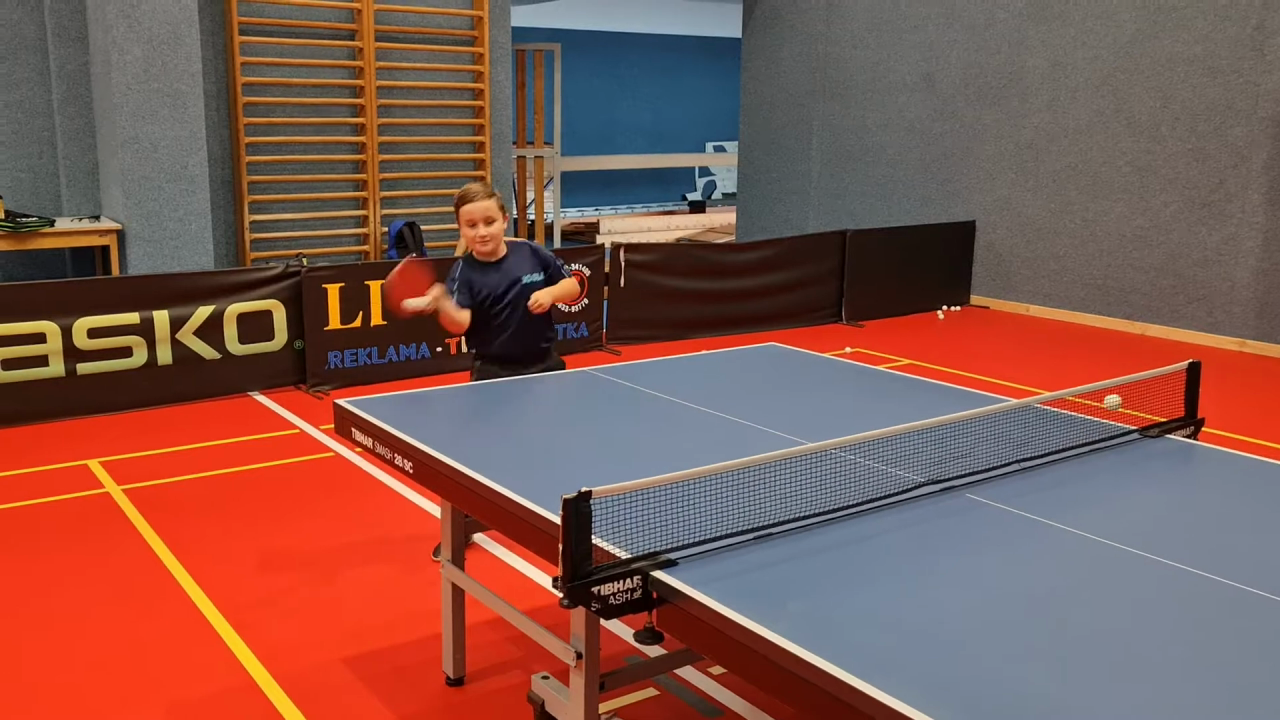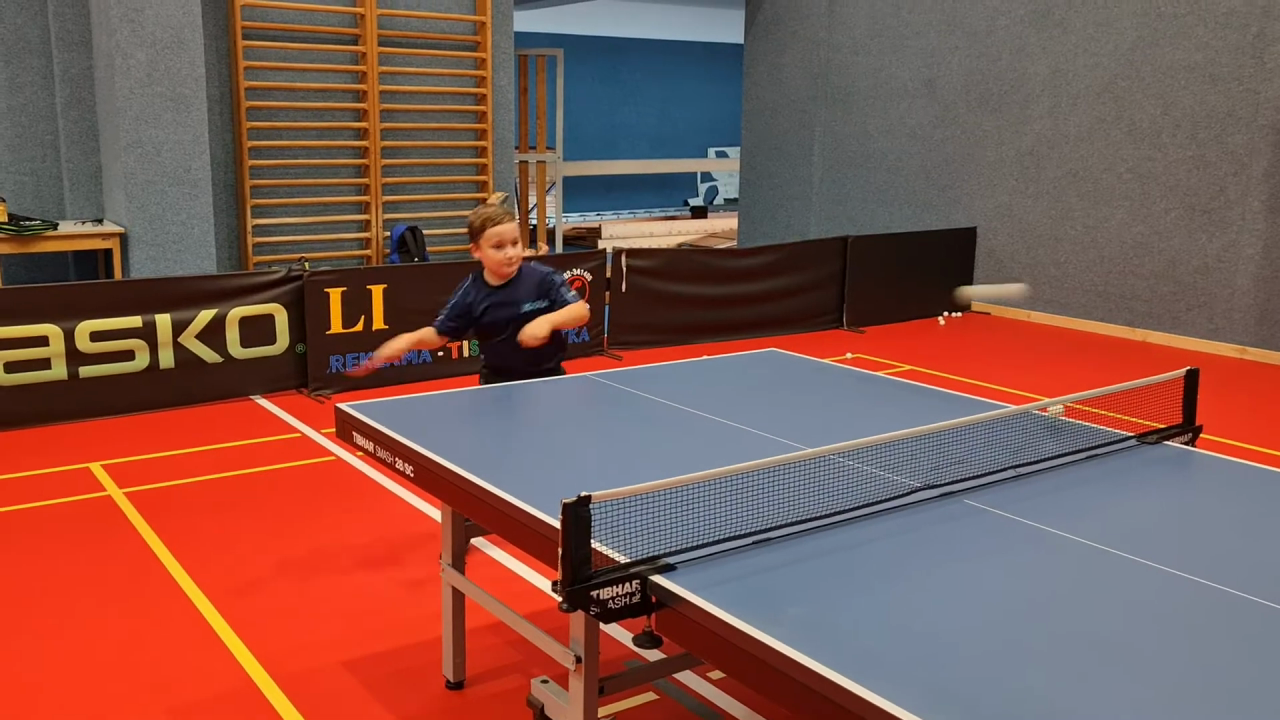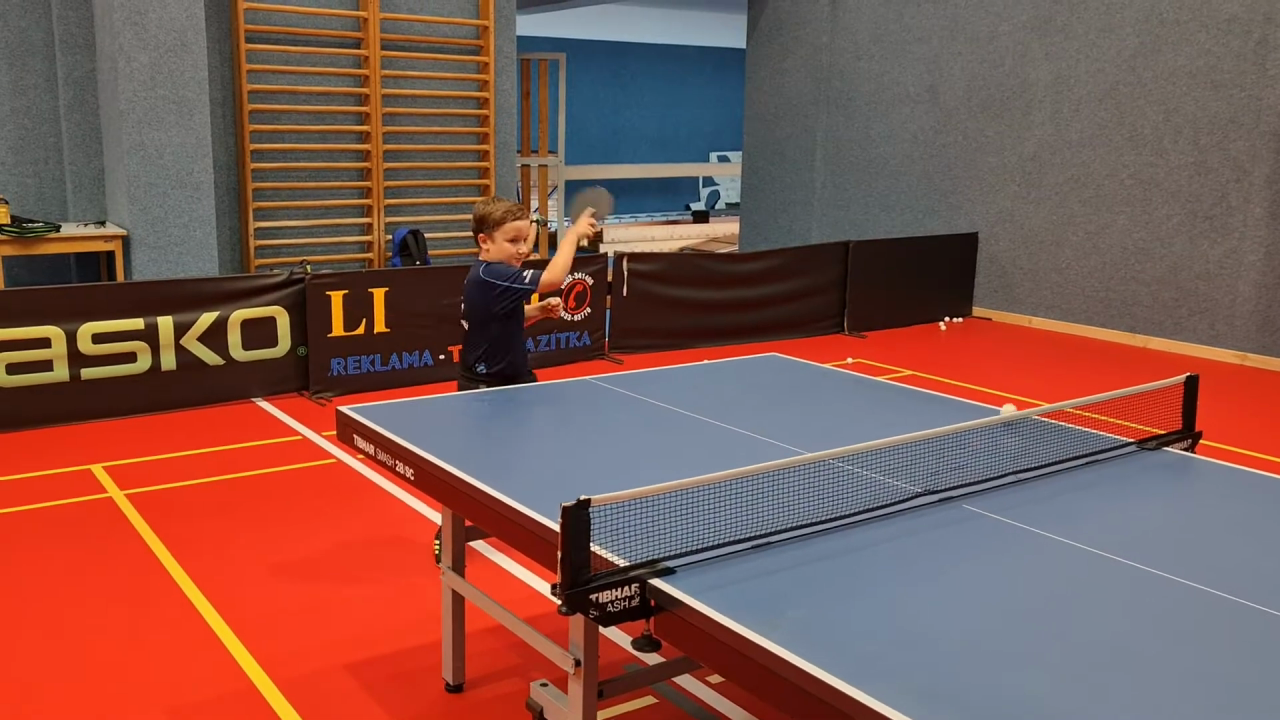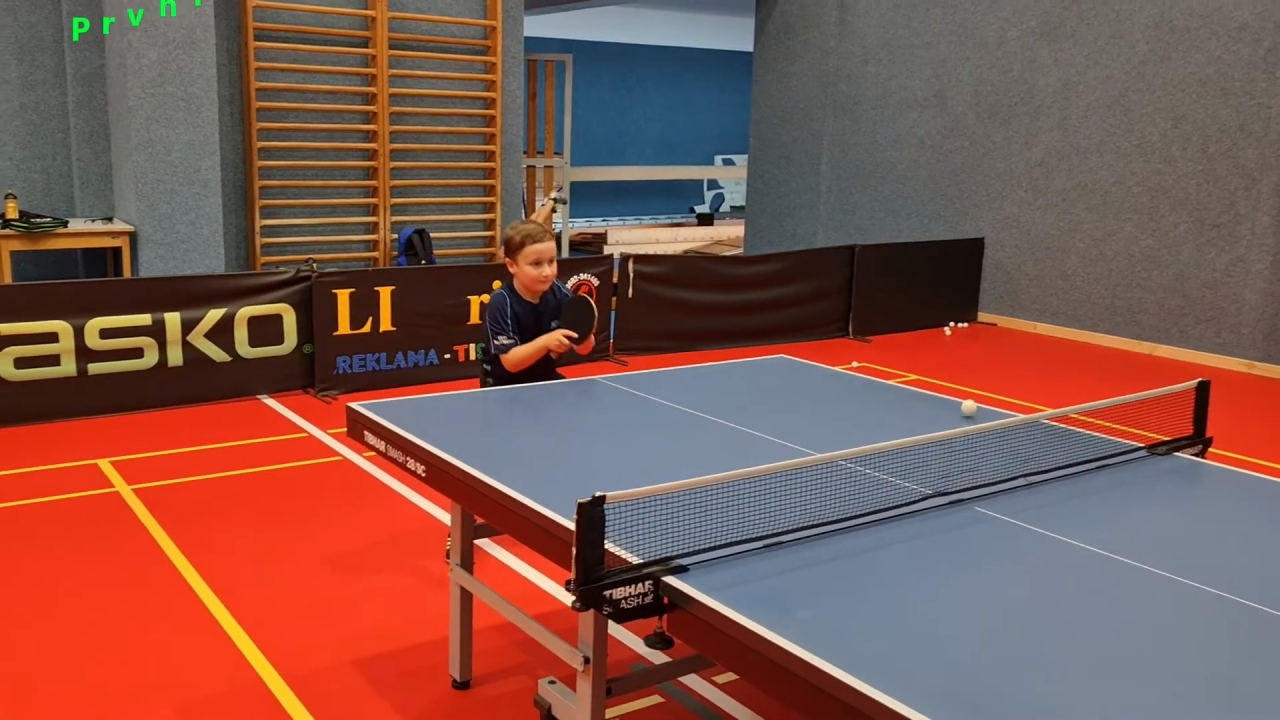
dt=0.7s
person 1, frame 1
left shoulder: (531, 253)
right shoulder: (464, 271)
left elbow: (573, 285)
right elbow: (459, 324)
left wrist: (553, 292)
right wrist: (438, 302)
left hip: (544, 369)
right hip: (494, 375)
right ankle: (464, 529)
person 1, frame 2
left shoulder: (541, 277)
right shoulder: (471, 290)
left elbow: (580, 311)
right elbow: (438, 334)
left wrist: (547, 322)
right wrist: (405, 341)
left hip: (547, 381)
right hip: (498, 384)
person 1, frame 3
left shoulder: (495, 274)
right shoulder: (487, 276)
right elbow: (553, 278)
left wrist: (541, 309)
right wrist: (574, 233)
left hip: (517, 380)
right hip: (485, 387)
person 1, frame 4
left shoulder: (560, 294)
right shoulder: (501, 302)
left elbow: (584, 348)
right elbow: (511, 361)
left wrist: (584, 335)
right wrist: (546, 342)
left hip: (545, 382)
right hip: (504, 387)
